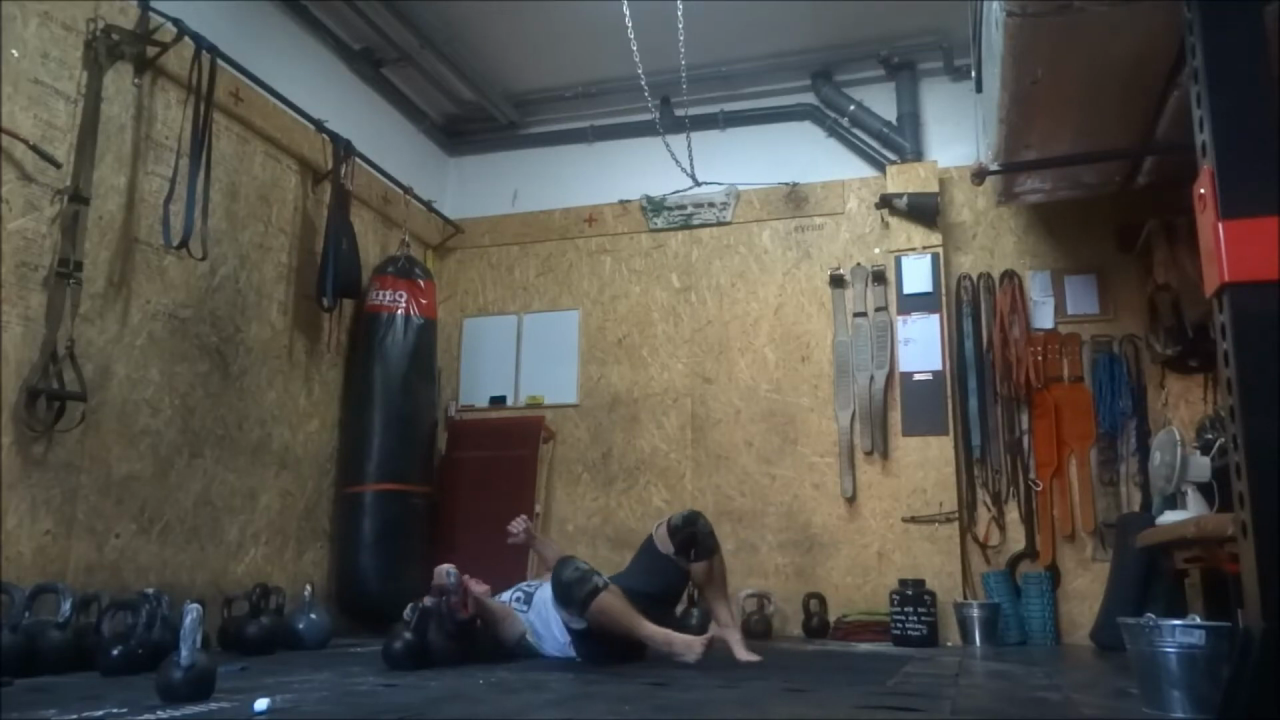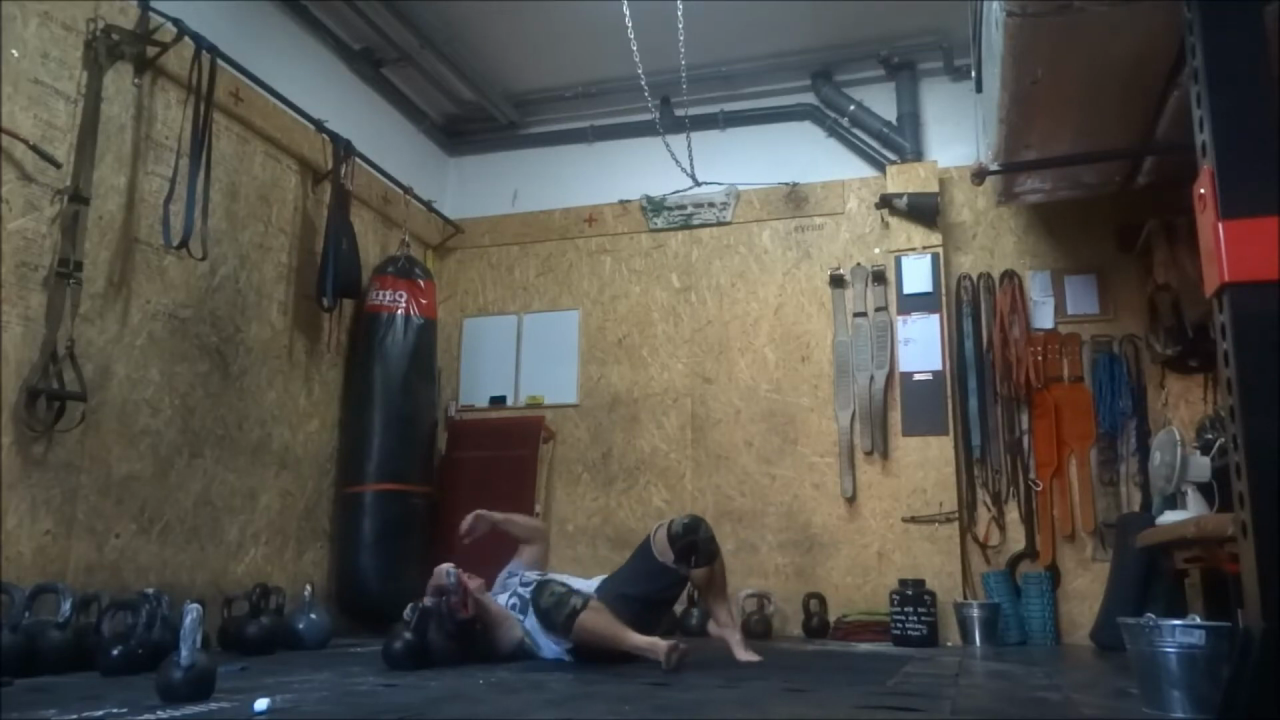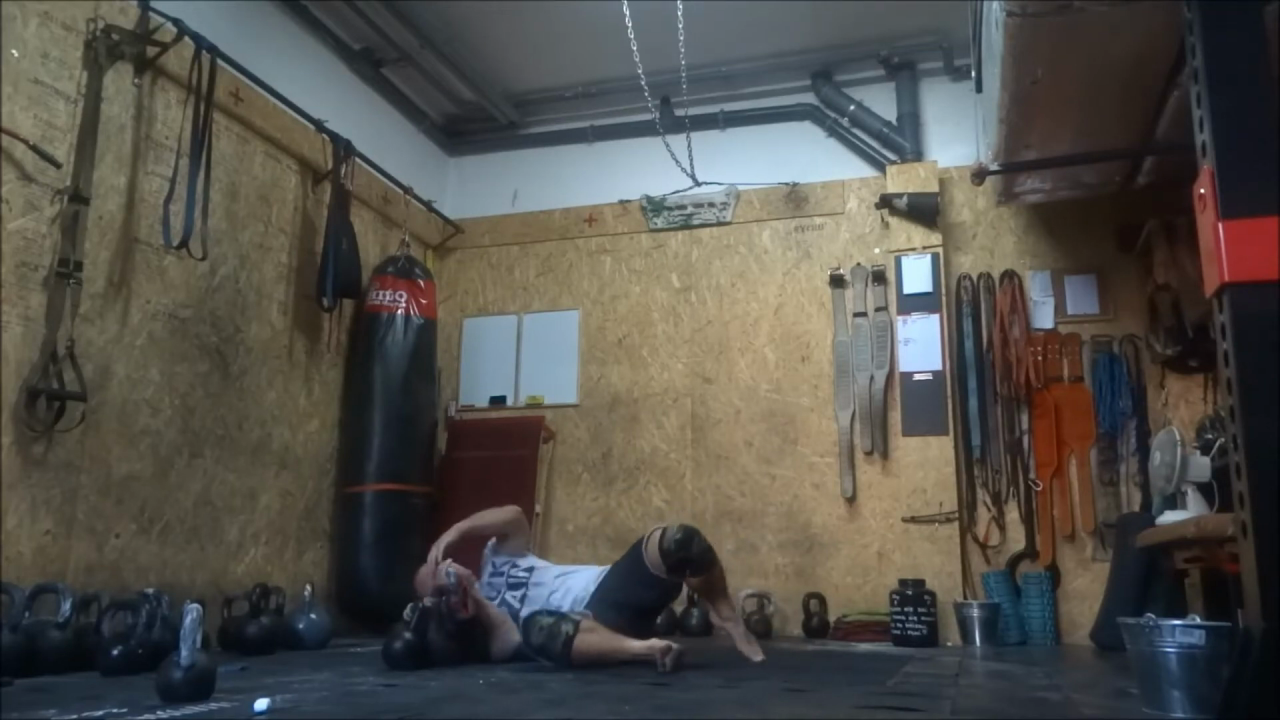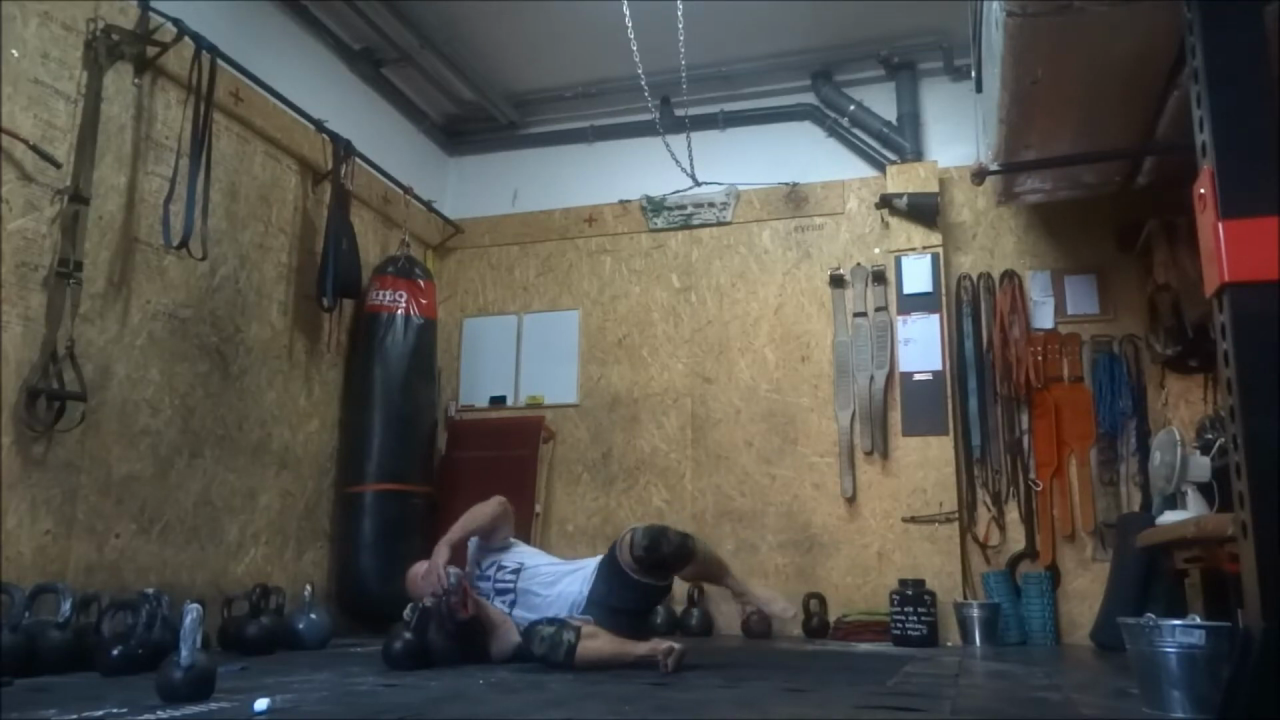
dt=0.2s
person 1, frame 1
left shoulder: (516, 595)
right shoulder: (492, 618)
left elbow: (559, 565)
left wrist: (532, 538)
right wrist: (465, 597)
left hip: (625, 601)
right hip: (597, 639)
left knee: (688, 526)
right knee: (569, 573)
left ankle: (726, 628)
right ankle: (668, 641)
person 1, frame 2
left shoulder: (509, 581)
right shoulder: (486, 616)
left elbow: (537, 534)
right elbow: (510, 637)
left wrist: (491, 519)
right wrist: (464, 596)
left hip: (615, 601)
right hip: (596, 638)
left knee: (688, 532)
right knee: (549, 594)
left ankle: (725, 626)
right ankle: (649, 646)
person 1, frame 3
left shoulder: (495, 565)
right shoulder: (474, 615)
left elbow: (514, 517)
right elbow: (509, 645)
left wrist: (457, 530)
right wrist: (465, 601)
left hip: (610, 586)
right hip: (588, 626)
left knee: (679, 543)
right knee: (539, 628)
left ankle: (727, 618)
right ankle: (644, 648)
person 1, frame 4
left shoulder: (483, 553)
right shoulder: (474, 613)
left elbow: (499, 506)
right elbow: (509, 646)
left wrist: (445, 542)
right wrist: (470, 604)
left hip: (605, 580)
right hip: (591, 623)
left knee: (649, 542)
right knee: (541, 638)
left ankle: (741, 589)
right ankle: (650, 648)
